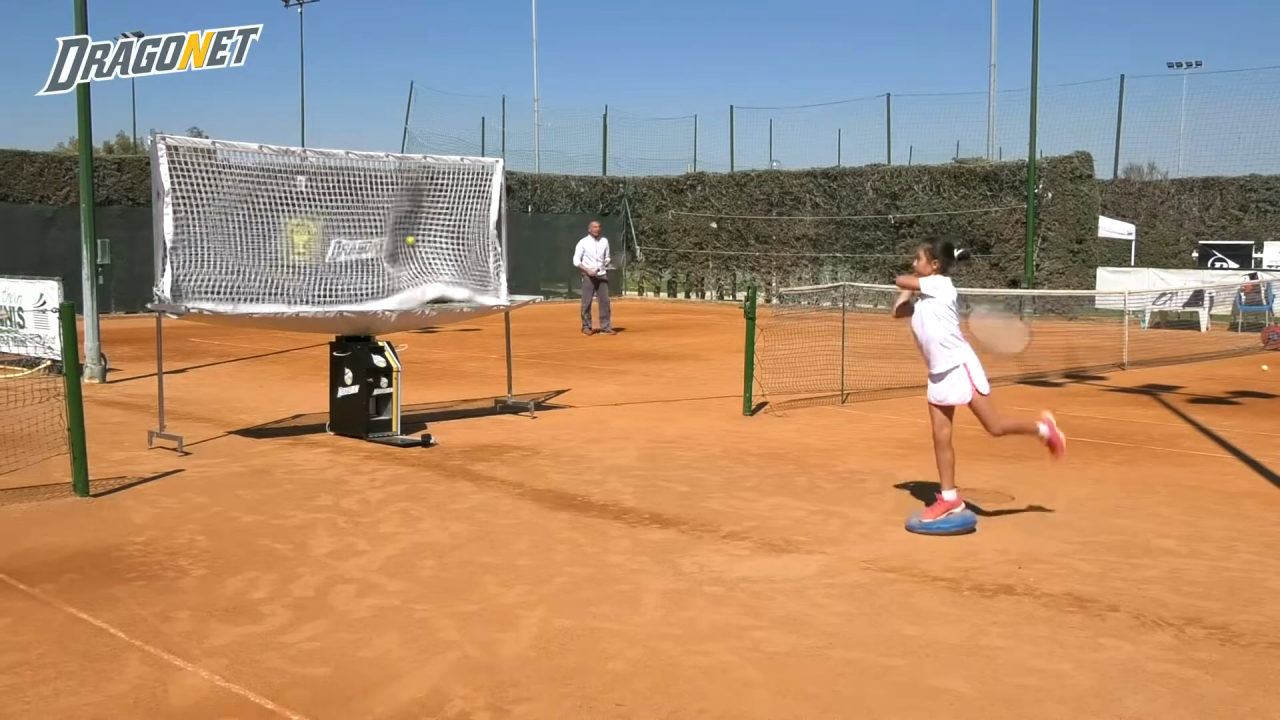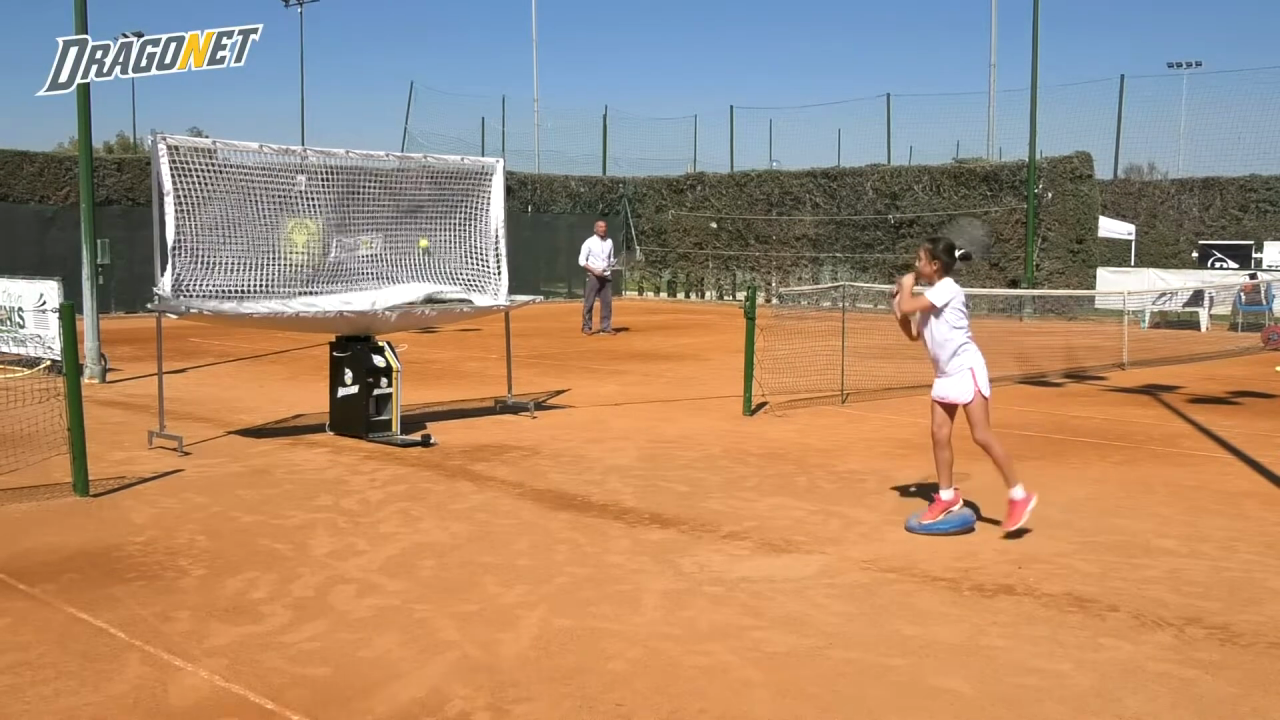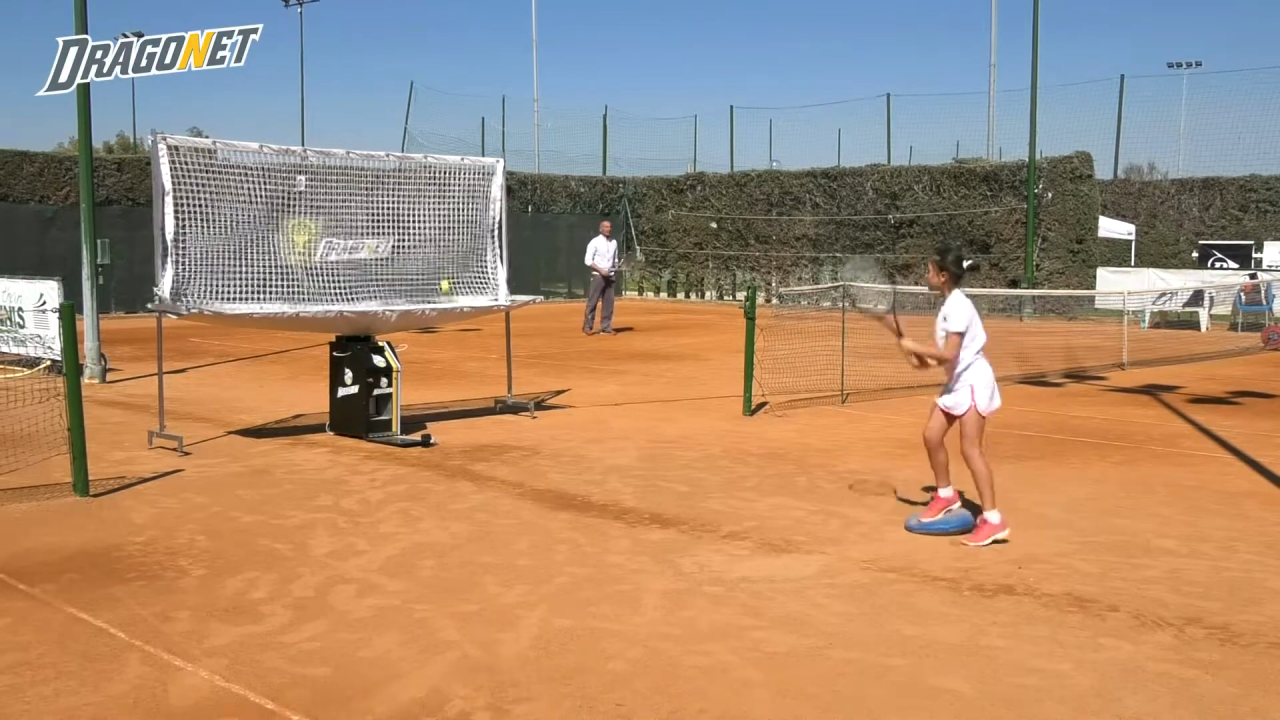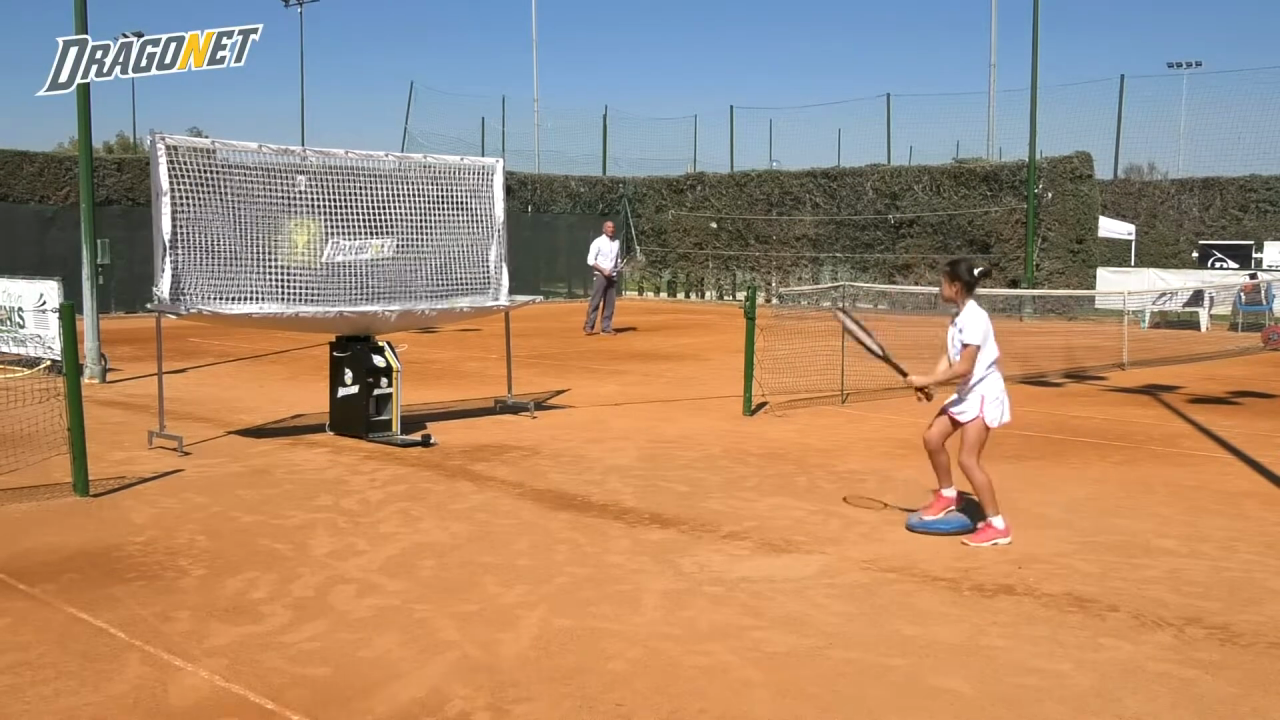
dt=0.2s
person 1, frame 1
left shoulder: (939, 284)
right shoulder: (923, 295)
left elbow: (901, 280)
right elbow: (897, 310)
left wrist: (915, 279)
right wrist: (911, 287)
left hip: (962, 368)
right hip: (939, 375)
left knee: (995, 426)
right knee: (940, 437)
left ankle: (1044, 428)
right ankle: (949, 498)
person 1, frame 2
left shoulder: (946, 290)
right shoulder: (934, 293)
left elbow: (908, 306)
right elbow: (913, 334)
left wrist: (906, 286)
right wrist: (900, 305)
left hip: (967, 370)
right hip: (945, 375)
left knee: (982, 436)
right knee: (939, 436)
left ankle: (1019, 495)
right ankle: (947, 498)
person 1, frame 3
left shoulder: (957, 306)
right shoulder: (950, 304)
left elbow: (949, 354)
left wrist: (914, 347)
right wrist: (923, 354)
left hip: (973, 382)
right hip: (957, 383)
left knee: (971, 450)
right knee: (932, 437)
left ankle: (993, 521)
right ankle: (946, 497)
person 1, frame 4
left shoulder: (975, 318)
right shoulder: (957, 317)
left elbow: (964, 369)
right elbow: (950, 359)
left wrist: (927, 381)
right wrist: (926, 381)
left hip: (985, 394)
right hip: (966, 393)
left knee: (968, 460)
right knee: (932, 439)
left ankle: (997, 525)
right ankle: (947, 496)
